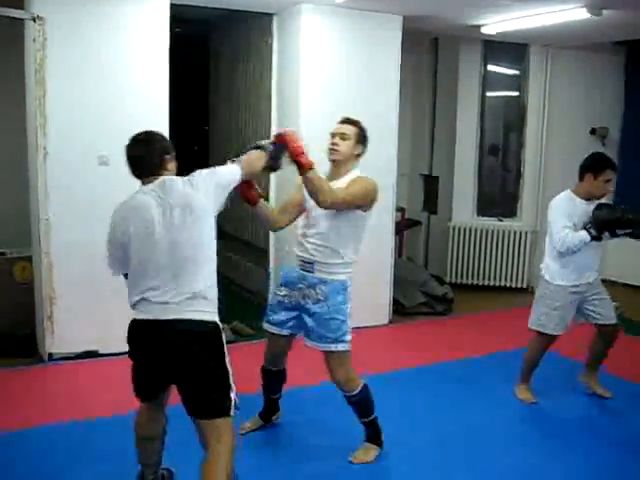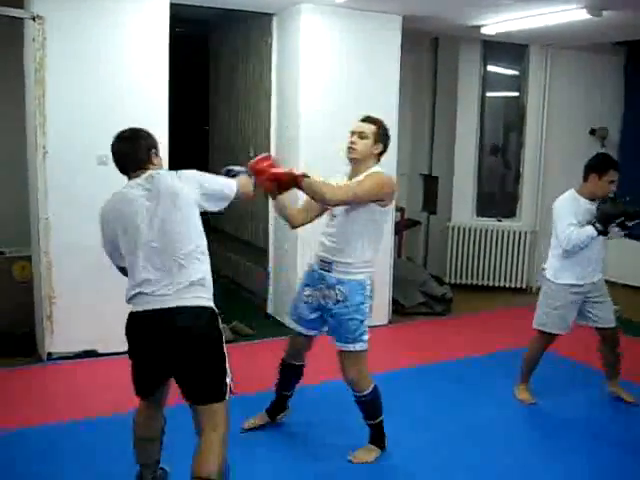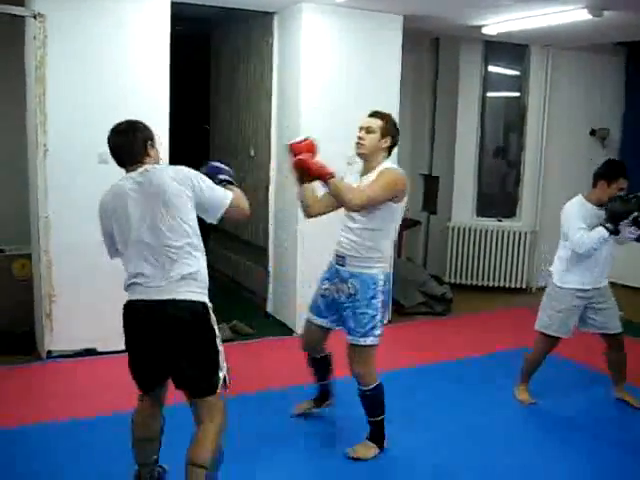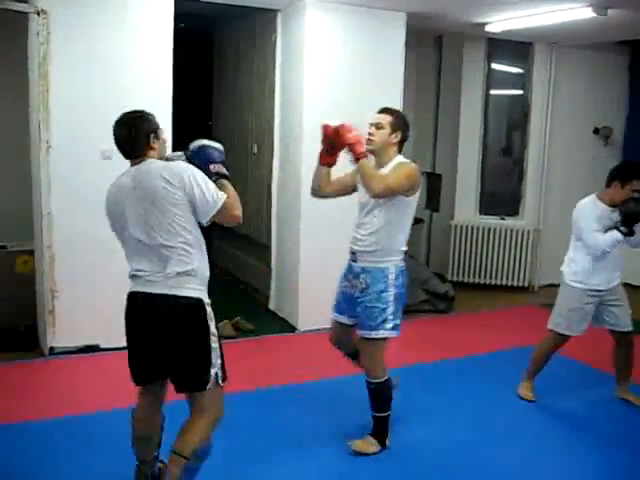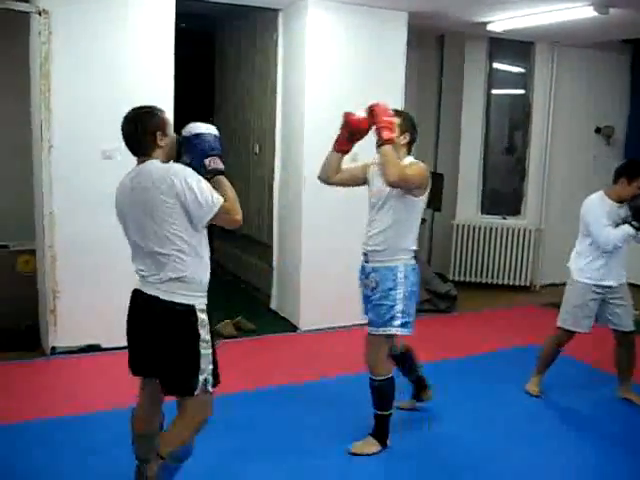
dt=0.1s
person 1, frame 1
left shoulder: (123, 213)
right shoulder: (197, 186)
left elbow: (123, 270)
right elbow: (248, 163)
right wrist: (267, 151)
left hip: (145, 329)
right hip: (196, 330)
left knee: (152, 405)
right knee: (219, 439)
person 1, frame 2
left shoulder: (111, 208)
right shoulder: (184, 181)
right elbow: (245, 188)
right wrist: (238, 174)
left hip: (143, 319)
right hip: (194, 316)
left knee: (150, 401)
right knee: (213, 425)
person 1, frame 3
left shoulder: (109, 200)
right shoulder: (179, 178)
right elbow: (241, 210)
right wrist: (225, 180)
left hip: (139, 311)
right hip: (186, 309)
left knee: (150, 399)
right knee: (211, 415)
person 1, frame 4
left shoulder: (117, 190)
right shoulder: (178, 173)
right elbow: (233, 215)
right wrist: (218, 171)
left hip: (141, 304)
right hip: (184, 305)
left knee: (150, 397)
right knee: (208, 408)
person 1, frame 5
left shoulder: (126, 187)
right shoulder: (177, 176)
right elbow: (233, 217)
right wrist: (215, 168)
left hip: (144, 302)
right hip: (180, 309)
left knee: (150, 394)
right knee: (195, 410)
person 2, frame 1
left shoulder: (364, 186)
right shoulder: (309, 183)
left elbow: (327, 200)
right elbow: (276, 222)
left wrist: (300, 159)
right wrist: (251, 196)
left hip: (329, 285)
right hip: (295, 276)
left knee: (340, 372)
right knee: (273, 353)
left ankle: (374, 436)
right ankle: (269, 412)
person 2, frame 2
left shoulder: (380, 182)
right shoulder: (341, 181)
left elbow: (335, 196)
right elbow: (296, 219)
left wrist: (293, 177)
right wrist: (272, 190)
left hip: (351, 285)
right hip: (318, 276)
left knee: (353, 370)
right knee: (294, 351)
left ankle: (378, 438)
right ankle: (276, 410)
person 2, frame 3
left shoulder: (392, 177)
right shoulder: (354, 177)
left elbow: (356, 202)
right elbow: (313, 210)
left wrist: (322, 171)
right wrist: (304, 175)
left hip: (367, 278)
right hip: (337, 269)
left knee: (361, 365)
right knee: (310, 339)
left ankle: (377, 437)
right ankle: (323, 395)
person 2, frame 4
left shoulder: (407, 171)
right shoulder: (365, 171)
left elbow: (378, 188)
right elbow: (319, 189)
left wrist: (358, 148)
right wrist: (329, 151)
left hip: (383, 273)
right hip: (355, 266)
left knee: (372, 355)
right knee: (339, 337)
left ankle: (379, 434)
right ankle: (380, 383)
person 2, frame 5
left shoulder: (416, 171)
right shoulder: (375, 168)
left elbow: (394, 177)
right elbow: (327, 177)
left wrist: (383, 137)
right wrist: (346, 139)
left hip: (394, 271)
right hip: (370, 267)
left knee: (375, 354)
right knee: (389, 343)
left ankle: (380, 434)
right ankle: (421, 388)
person 3, frame 1
left shoulder: (597, 202)
right shoulder: (561, 203)
left elbow: (606, 231)
right elbow: (562, 243)
right wrist: (593, 231)
left hip: (589, 281)
right hip: (559, 283)
left knee: (609, 330)
right knee: (544, 337)
left ankle: (589, 376)
right ankle: (523, 384)
person 3, frame 2
left shoulder: (601, 203)
right shoulder: (565, 203)
left elbow: (612, 230)
right elbow: (570, 240)
right wrist: (599, 225)
left hip: (593, 282)
right hip: (562, 282)
left knee: (610, 334)
right knee: (544, 336)
left ankle: (614, 384)
right ankle: (522, 384)
person 3, frame 3
left shoulder: (609, 208)
right shoulder: (574, 208)
right elbow: (581, 245)
right wrist: (610, 225)
left hip: (598, 287)
right hip: (567, 286)
left knee: (616, 339)
right knee: (548, 339)
left ankle: (620, 389)
right ankle: (522, 385)
person 3, frame 4
right shoulder: (587, 208)
right elbow: (597, 246)
left hip: (611, 285)
right hip: (579, 285)
right knee: (558, 336)
right ankle: (527, 381)
person 3, frame 5
right shoulder: (594, 204)
right elbow: (607, 242)
left hip: (616, 284)
right hip: (585, 281)
right knee: (564, 333)
right ankle: (536, 377)
